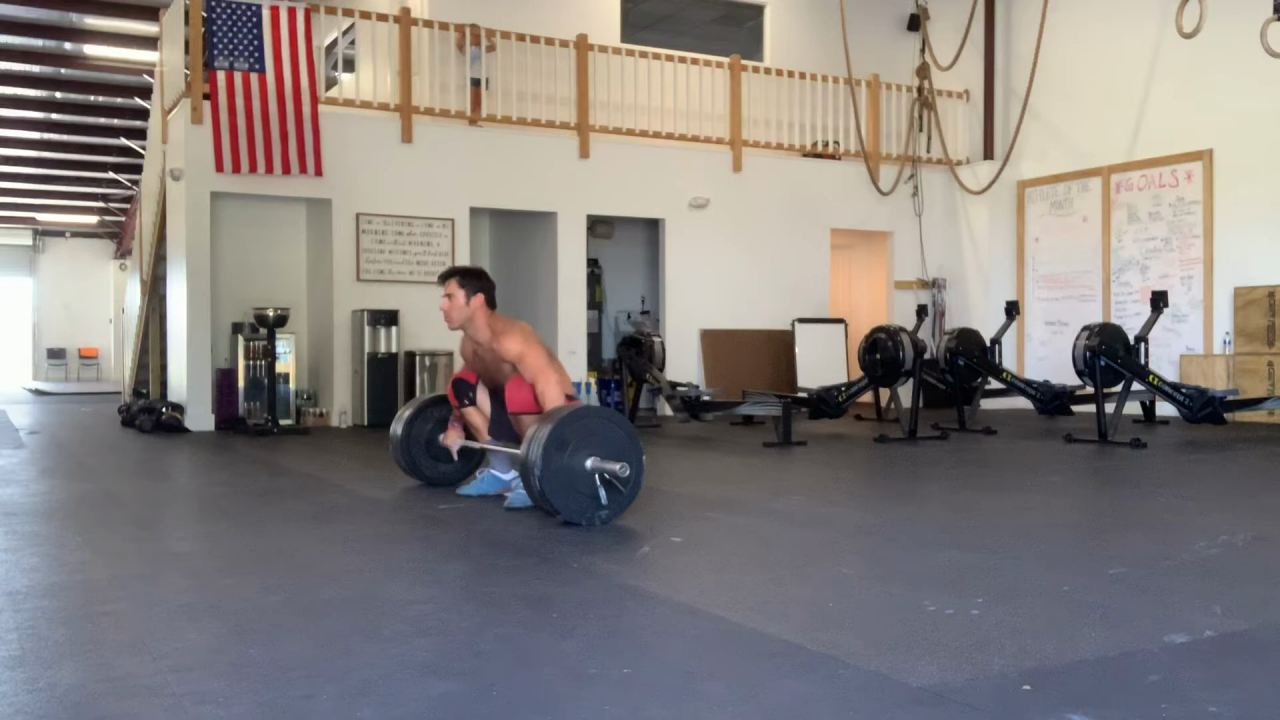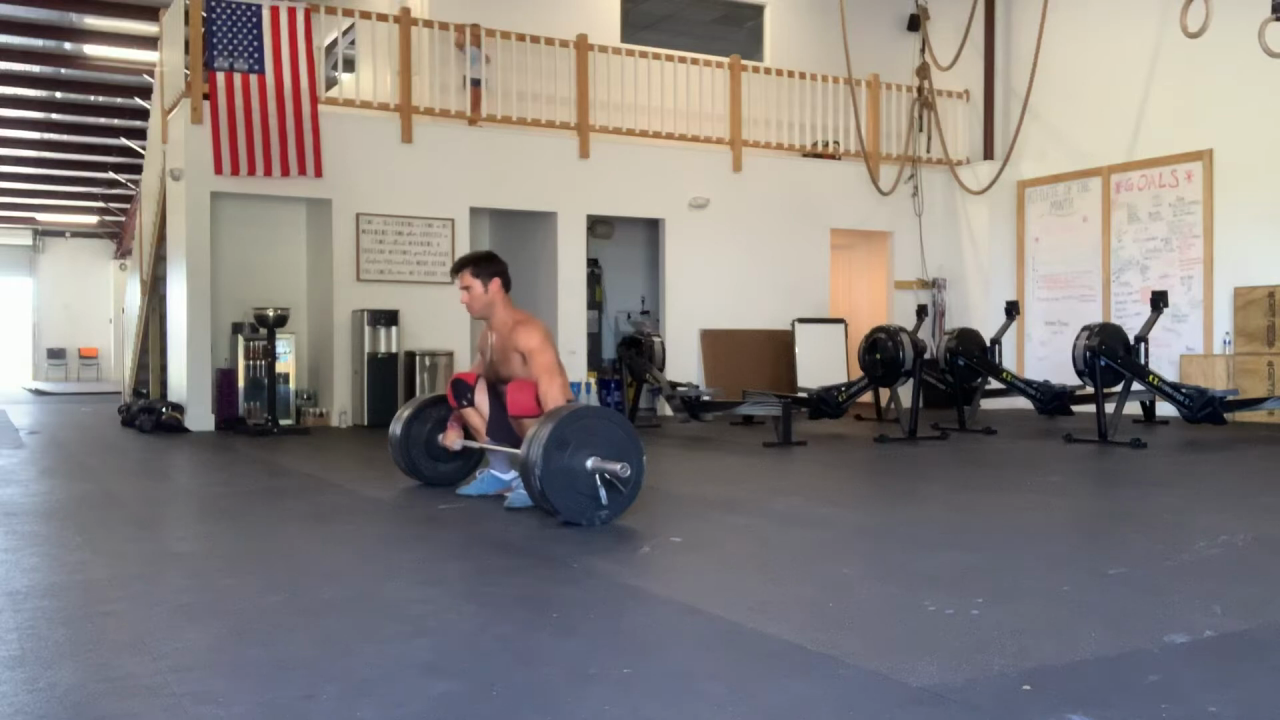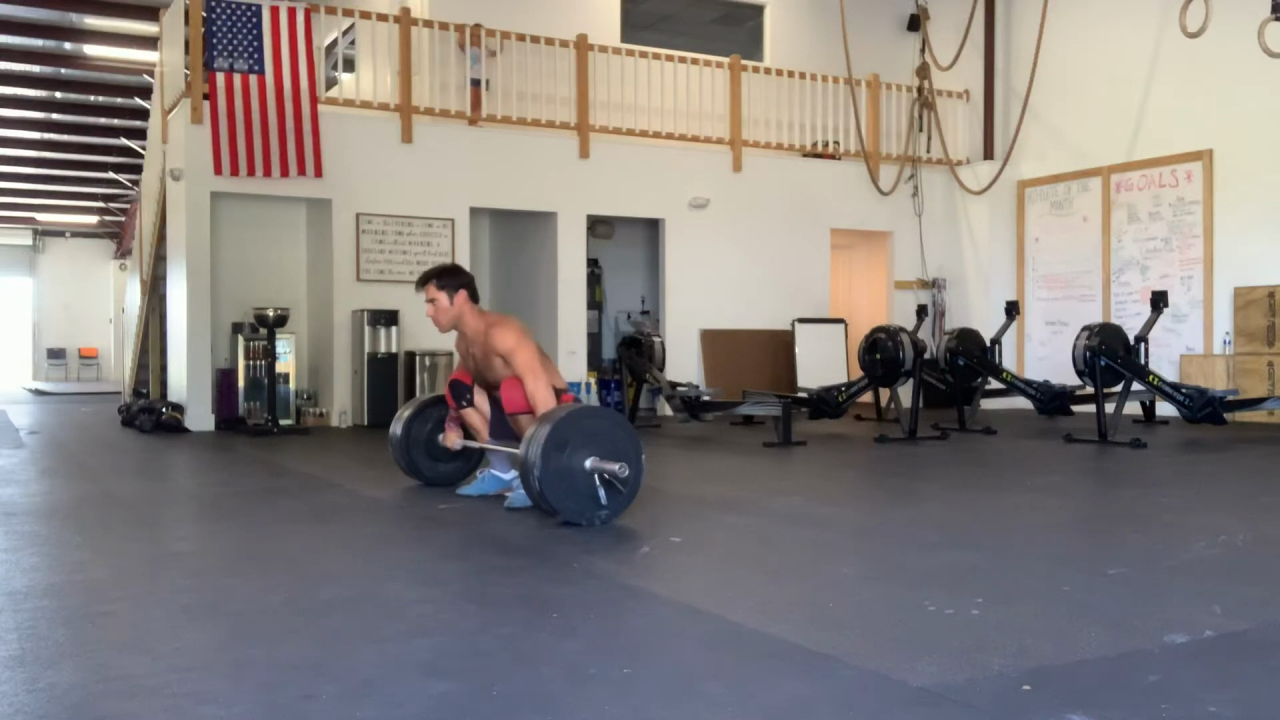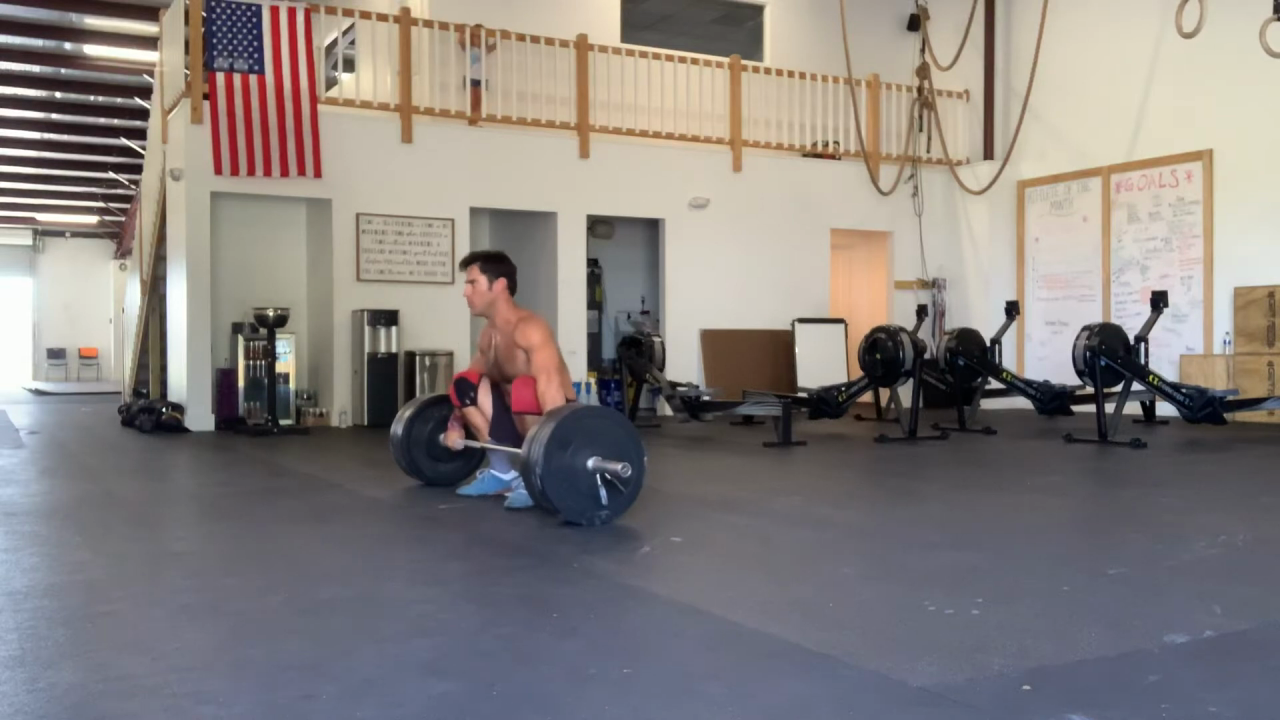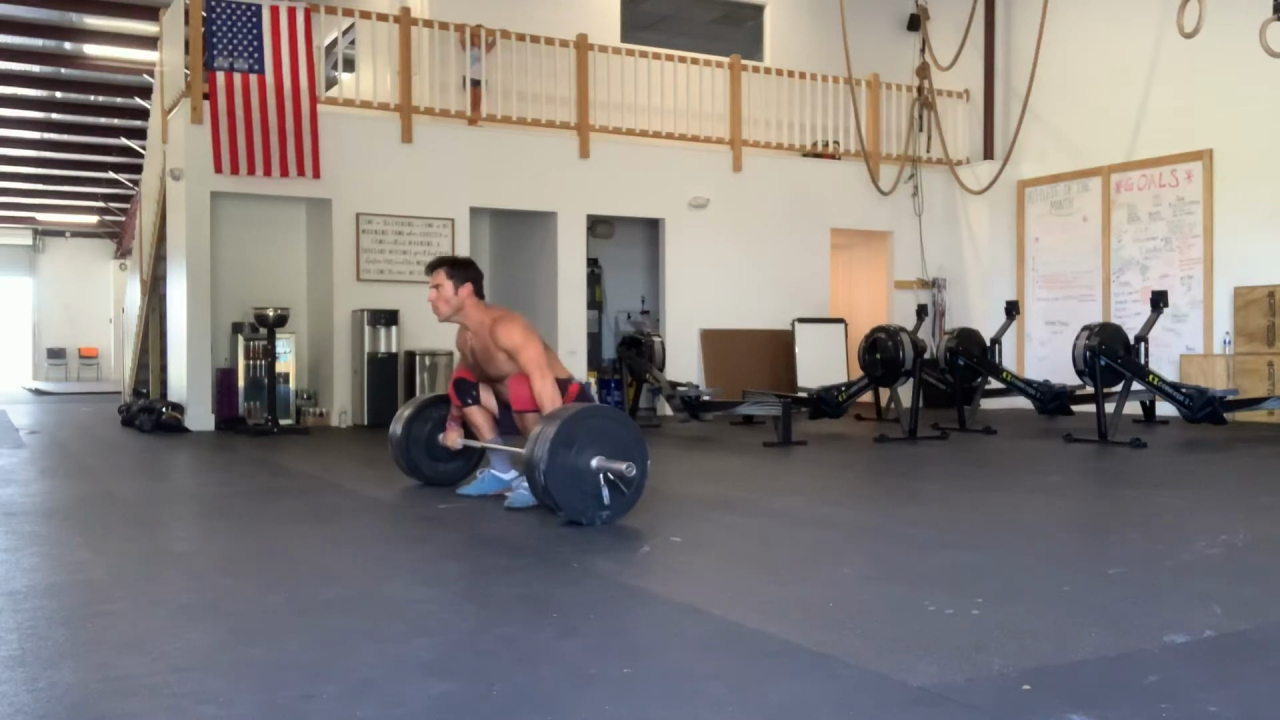
dt=0.7s
person 1, frame 1
left shoulder: (507, 336)
right shoulder: (470, 344)
left elbow: (549, 381)
right wrist: (456, 424)
right hip: (523, 417)
left knee: (519, 389)
right knee: (462, 385)
right ankle: (502, 472)
person 1, frame 2
left shoulder: (525, 330)
right shoulder: (488, 335)
left elbow: (552, 384)
right elbow: (474, 381)
right wrist: (456, 424)
right hip: (521, 421)
left knee: (518, 392)
right knee: (461, 385)
right ankle: (502, 473)
person 1, frame 3
left shoulder: (501, 331)
right shoulder: (465, 340)
left elbow: (538, 384)
right elbow: (464, 385)
right wrist: (453, 425)
left knee: (513, 390)
right knee: (459, 386)
right ankle: (503, 473)
person 1, frame 4
left shoulder: (529, 327)
right shoulder: (489, 334)
left elbow: (550, 383)
right elbow: (473, 379)
right wrist: (456, 424)
right hip: (523, 420)
left knee: (523, 389)
right knee: (464, 384)
right ankle: (503, 473)
person 1, frame 5
left shoulder: (504, 327)
right shoulder: (465, 336)
left elbow: (542, 380)
right elbow: (463, 377)
right wrist: (453, 423)
left hip: (569, 404)
left knee: (521, 388)
right knee: (462, 386)
right ankle: (503, 472)
